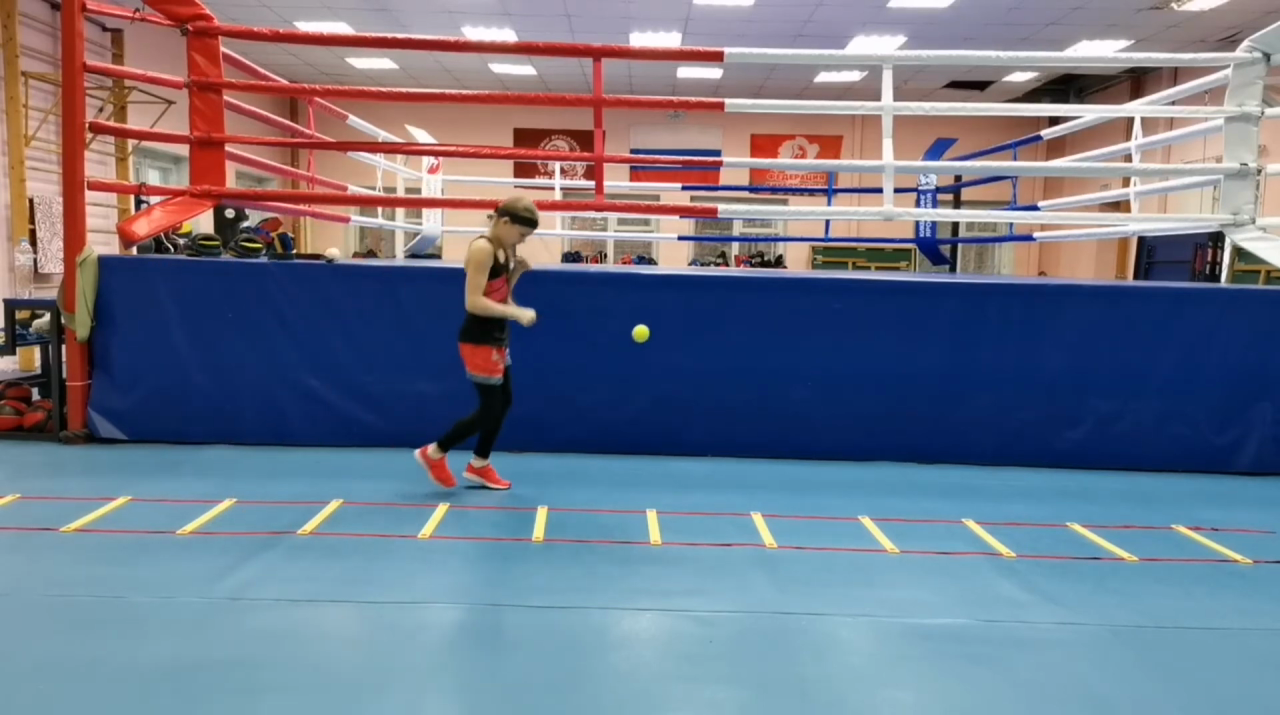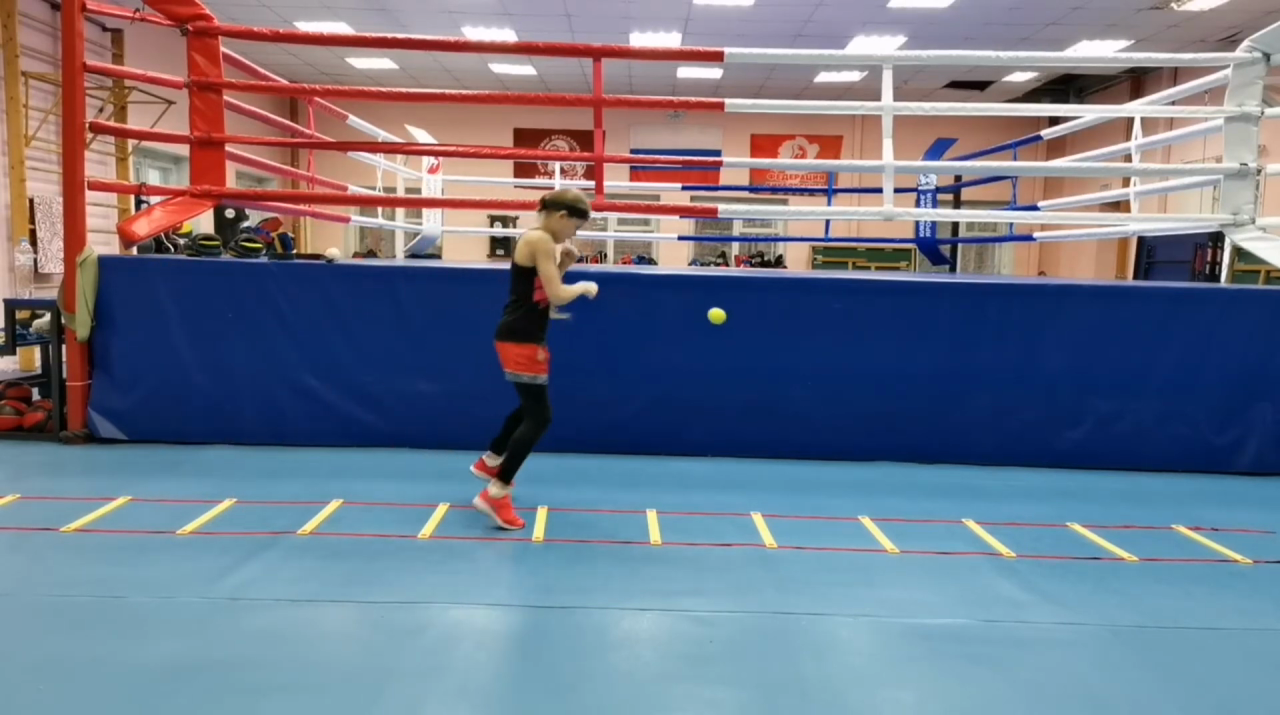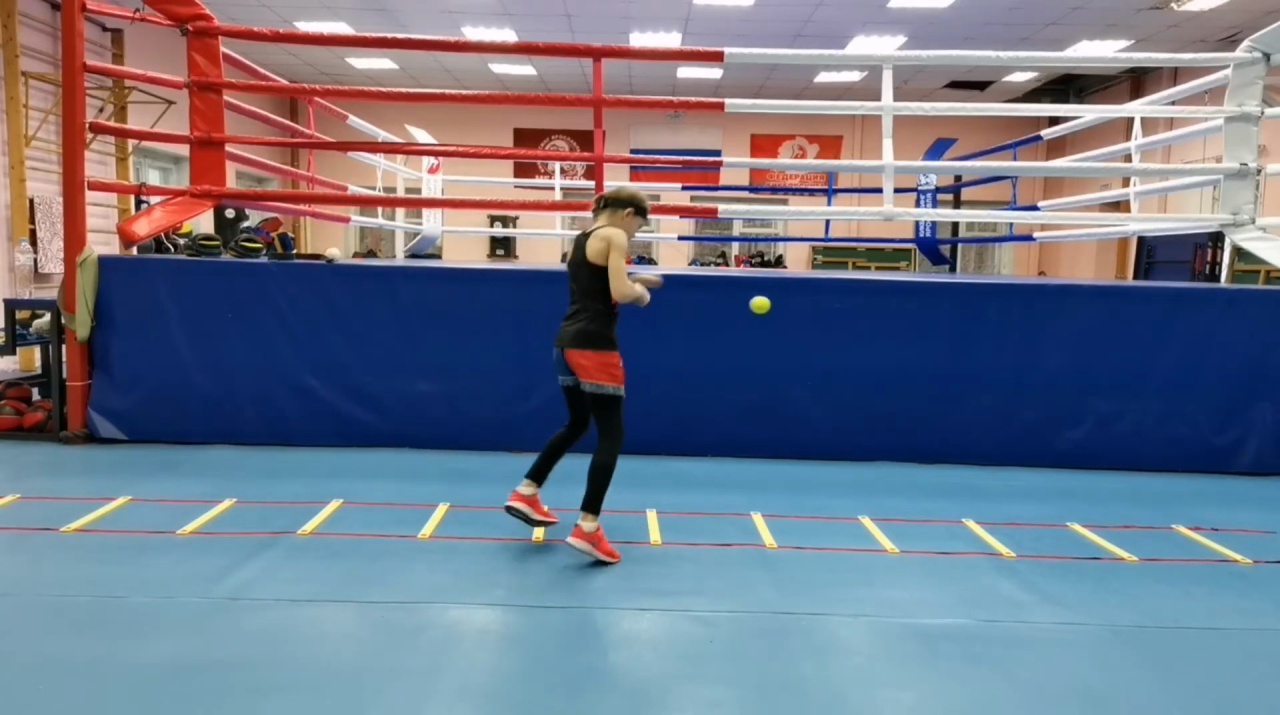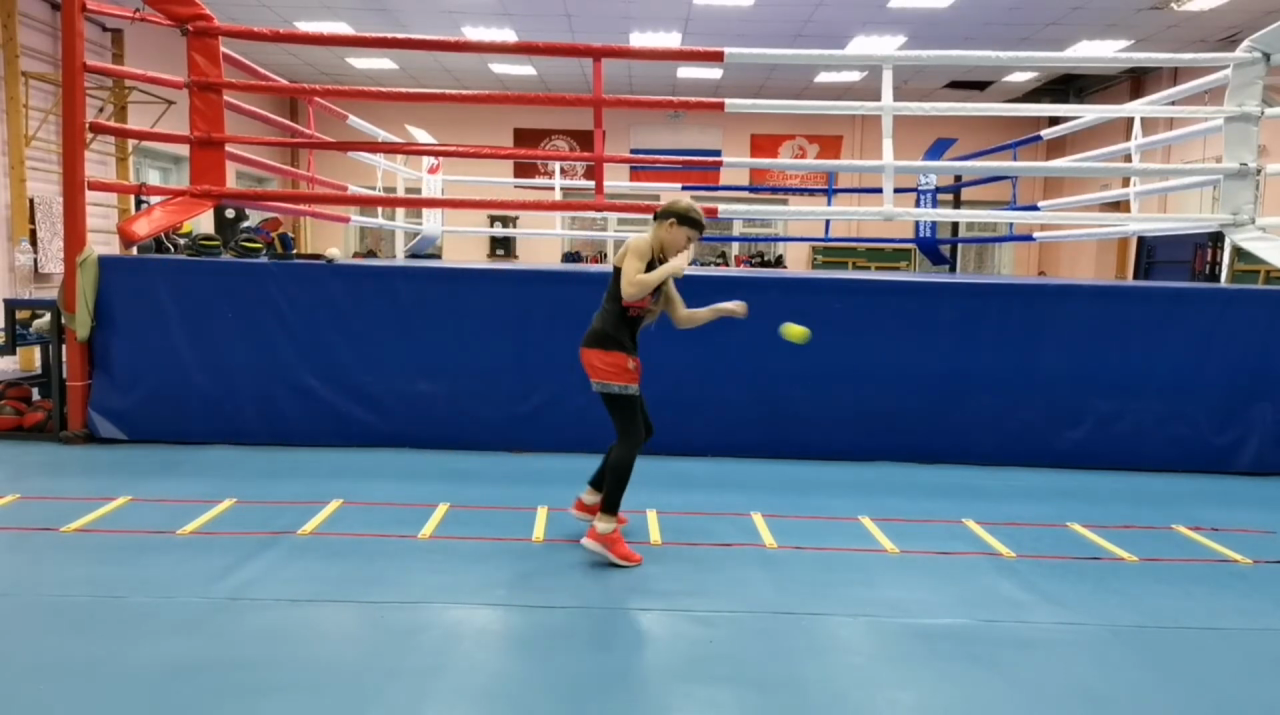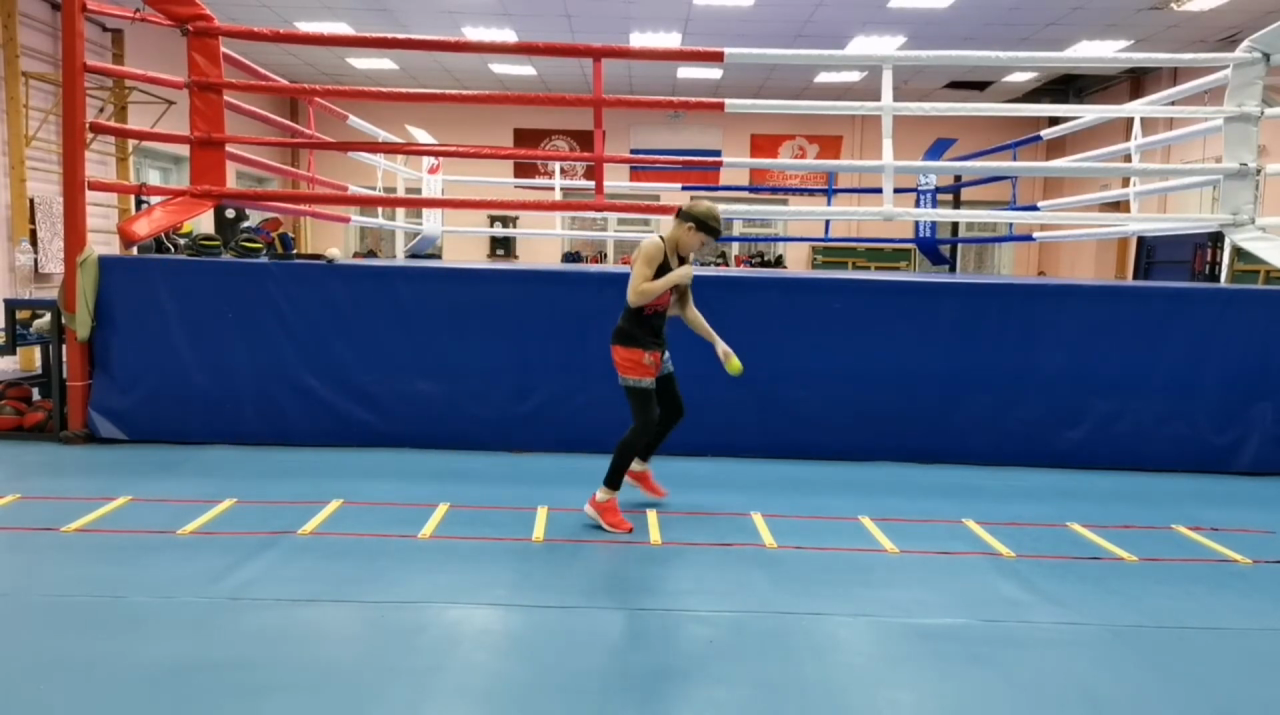
dt=0.4s
person 1, frame 1
left shoulder: (503, 250)
right shoulder: (481, 249)
right elbow: (475, 304)
left wrist: (516, 272)
right wrist: (518, 314)
left hip: (495, 339)
right hip: (480, 341)
left knee: (502, 401)
right knee: (487, 411)
left ankle: (479, 465)
right ankle: (433, 452)
person 1, frame 2
left shoulder: (536, 241)
right shoulder: (538, 240)
left elbow: (542, 293)
right elbow: (556, 295)
left wrist: (563, 263)
right wrist: (585, 286)
left hip: (518, 336)
right hip: (522, 339)
left knee: (529, 409)
right knee: (539, 418)
left ankle: (489, 461)
right ankle: (494, 492)
person 1, frame 3
left shoulder: (581, 240)
right shoulder: (613, 238)
right elbow: (619, 295)
left wrist: (637, 284)
right wrist: (639, 291)
left hip: (572, 341)
right hip: (593, 346)
left knee: (577, 425)
right knee: (611, 435)
left ankle: (527, 493)
right ankle: (588, 526)
person 1, frame 4
left shoulder: (662, 270)
right shoulder: (638, 244)
left elbow: (682, 320)
right elbow: (630, 290)
left wrist: (724, 307)
right wrist: (669, 269)
left hip: (618, 352)
right hip: (607, 349)
left knee: (641, 431)
right knee: (629, 436)
left ankle: (591, 499)
right ankle: (603, 530)
person 1, frame 5
left shoulder: (682, 259)
right shoulder: (653, 247)
left elbow: (686, 309)
right elbow: (634, 297)
left wrist: (717, 341)
right wrist: (674, 278)
left hip: (654, 345)
right hip: (631, 345)
left knee: (674, 410)
right knee: (646, 420)
left ankle: (639, 467)
right ankle: (603, 498)
